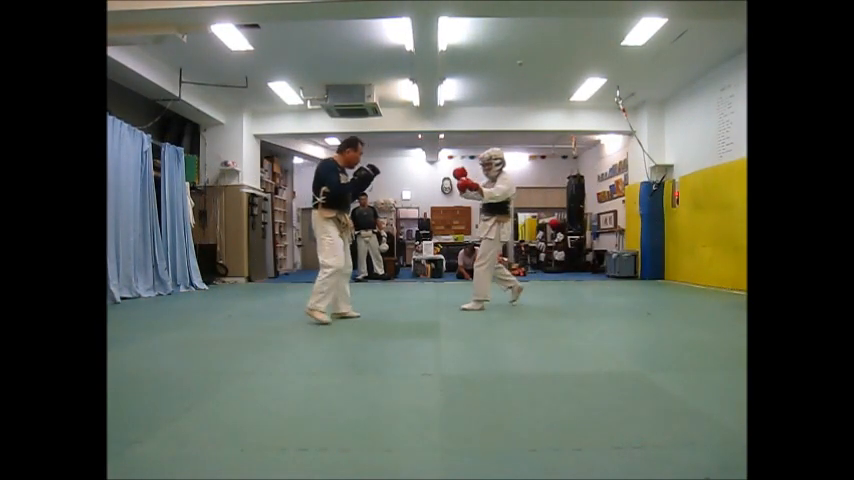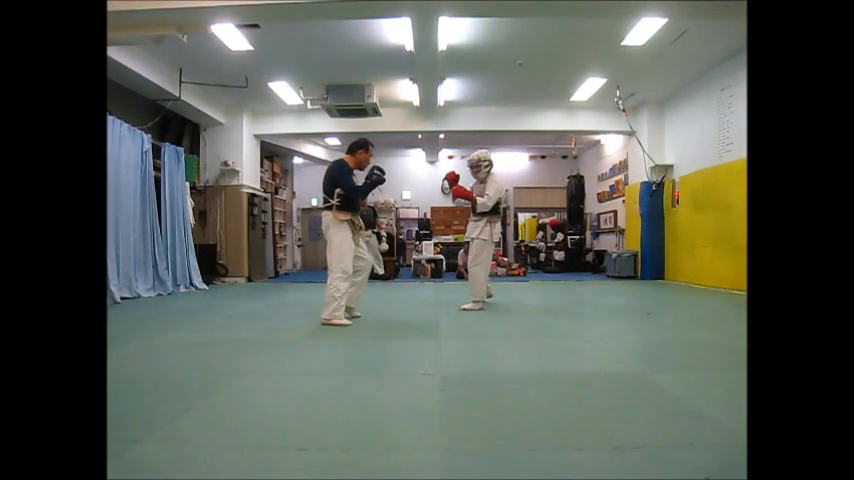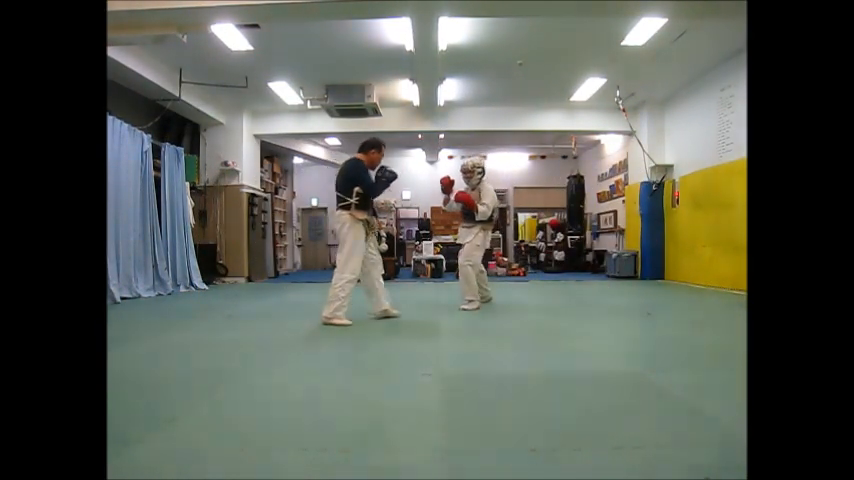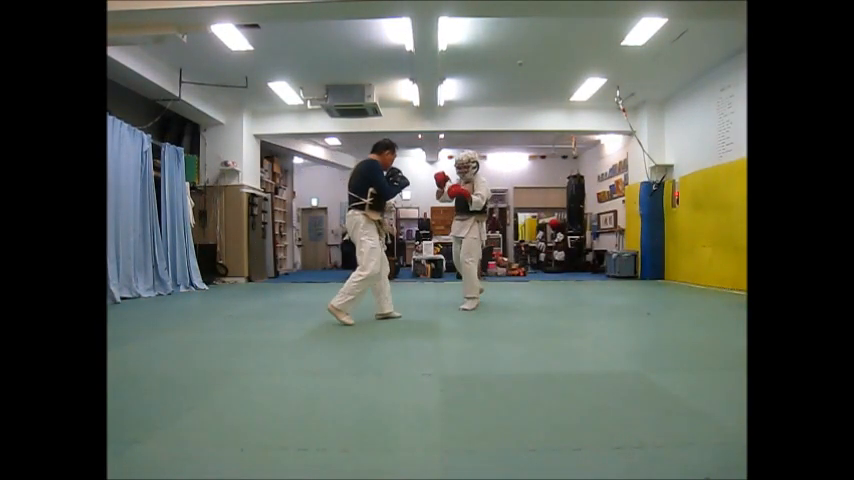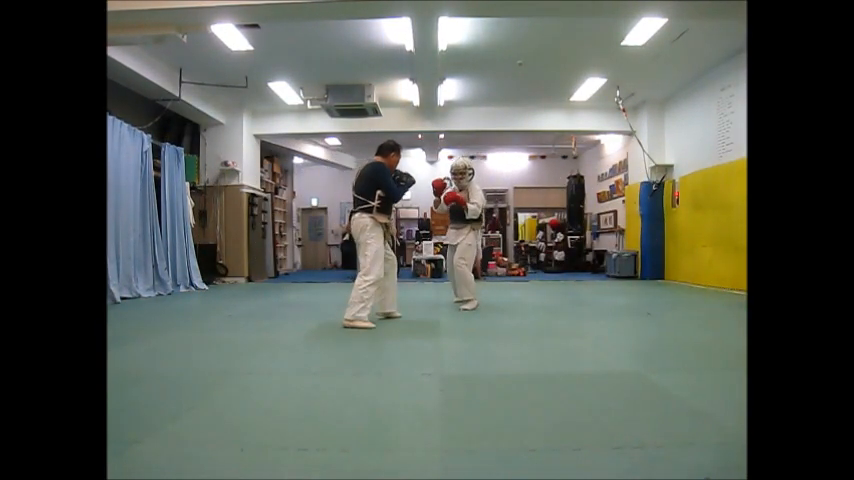
dt=0.2s
person 1, frame 1
left shoulder: (341, 169)
right shoulder: (327, 165)
left elbow: (348, 196)
right elbow: (337, 190)
left wrist: (365, 181)
right wrist: (358, 180)
left hip: (340, 221)
right hip: (325, 219)
left knee: (345, 267)
right knee: (334, 264)
left ankle: (341, 308)
right ankle: (316, 306)
person 1, frame 2
left shoulder: (347, 169)
right shoulder: (339, 167)
left elbow: (355, 196)
right elbow: (352, 193)
left wrist: (370, 182)
right wrist: (371, 183)
left hip: (349, 223)
right hip: (337, 222)
left knee: (364, 262)
right knee: (340, 270)
left ankle: (347, 305)
right ankle: (331, 314)
person 1, frame 3
left shoulder: (356, 166)
right shoulder: (356, 165)
right elbow: (371, 191)
left wrist: (380, 179)
right wrist: (386, 180)
left hip: (359, 222)
right hip: (351, 221)
left knee: (373, 265)
right knee: (348, 270)
left ankle: (382, 307)
right ankle: (332, 314)
person 1, frame 4
left shoulder: (366, 166)
right shoulder: (372, 165)
right elbow: (385, 194)
left wrist: (390, 180)
right wrist: (400, 184)
left hip: (367, 222)
right hip: (363, 221)
left knee: (381, 268)
right knee: (370, 268)
left ankle: (385, 309)
right ankle: (339, 305)
person 1, frame 5
left shoulder: (370, 168)
right shoulder: (379, 168)
right elbow: (394, 196)
left wrist: (396, 182)
right wrist: (406, 183)
left hip: (370, 223)
right hip: (369, 223)
left knee: (389, 263)
right knee: (372, 272)
left ankle: (387, 308)
right ankle: (353, 317)
person 2, frame 1
left shoulder: (505, 180)
right shoulder: (490, 182)
left elbow: (495, 194)
right elbow: (471, 194)
left wrist: (475, 186)
right wrist: (463, 182)
left hip: (497, 226)
right hip: (490, 225)
left knee: (483, 263)
right knee: (491, 263)
left ankle: (478, 301)
right ankle: (514, 286)
person 2, frame 2
left shoulder: (494, 182)
right shoulder: (477, 184)
left elbow: (487, 203)
right elbow: (461, 200)
left wrist: (468, 195)
right wrist: (455, 186)
left hip: (487, 227)
right hip: (477, 226)
left knee: (477, 263)
right knee: (478, 262)
left ankle: (477, 301)
right ankle: (485, 291)
person 2, frame 3
left shoulder: (487, 189)
right shoulder: (466, 190)
left elbow: (485, 212)
right elbow: (450, 207)
left wrist: (471, 203)
right wrist: (447, 193)
left hip: (479, 233)
right hip: (466, 231)
left knee: (465, 263)
right knee: (474, 266)
left ankle: (473, 300)
right ankle: (485, 295)
person 2, frame 4
left shoulder: (480, 182)
right shoulder: (459, 183)
left elbow: (479, 202)
right elbow: (442, 198)
left wrist: (465, 195)
right wrist: (441, 187)
left hip: (474, 225)
right hip: (460, 224)
left knee: (467, 259)
right knee: (458, 260)
left ankle: (472, 298)
right ankle: (476, 288)
person 2, frame 5
left shoulder: (475, 190)
right shoulder: (453, 190)
left elbow: (475, 211)
right elbow: (439, 208)
left wrist: (461, 202)
right wrist: (438, 195)
left hip: (469, 233)
right hip: (454, 232)
left knee: (460, 264)
right knee: (452, 266)
left ankle: (470, 299)
right ankle: (461, 294)
